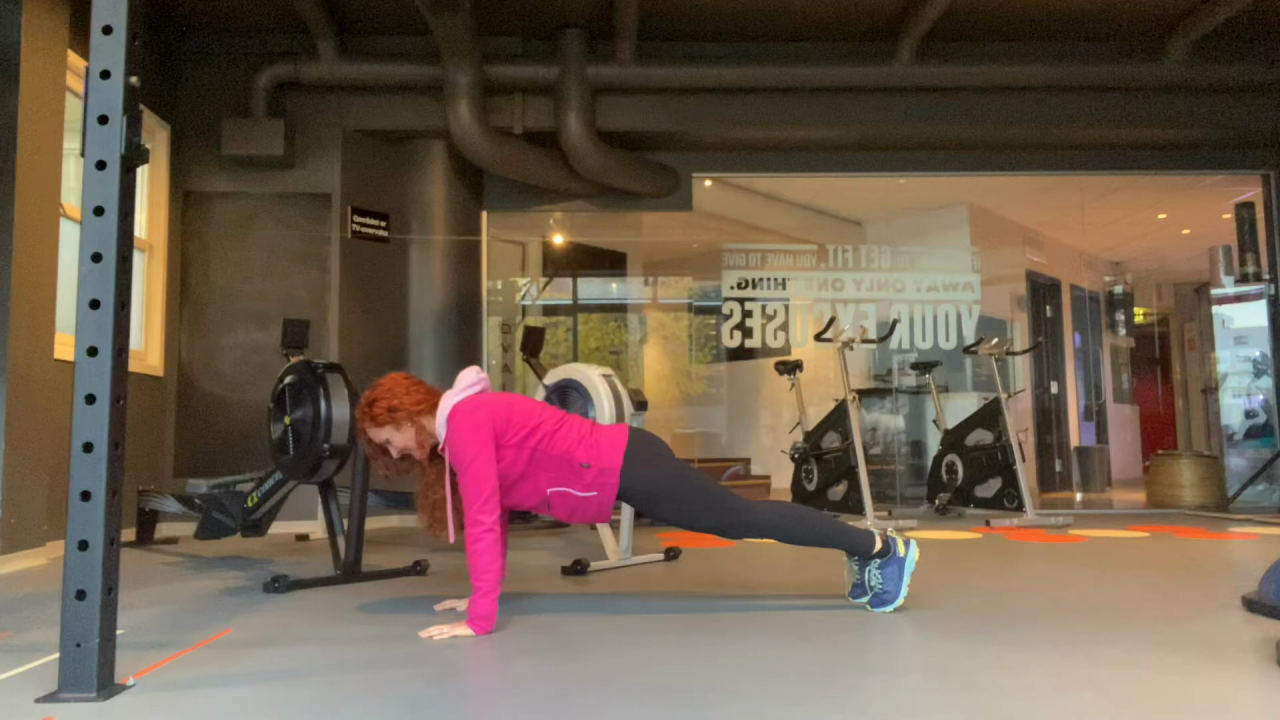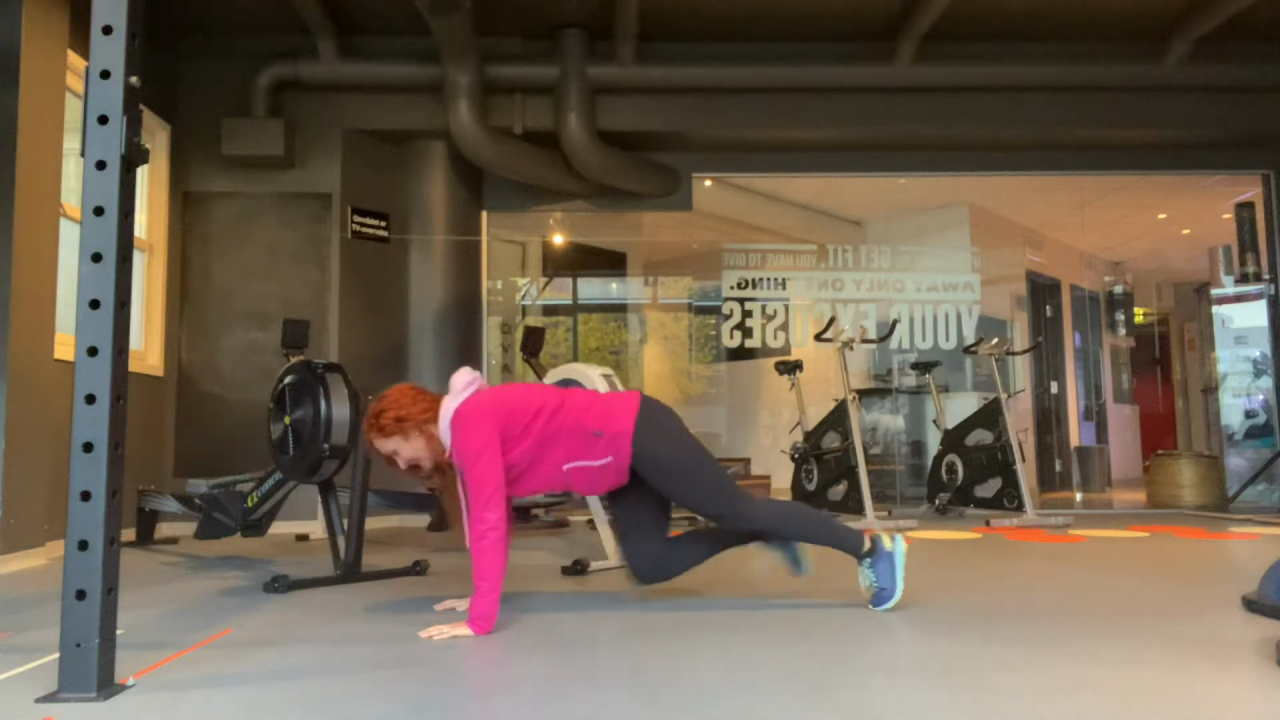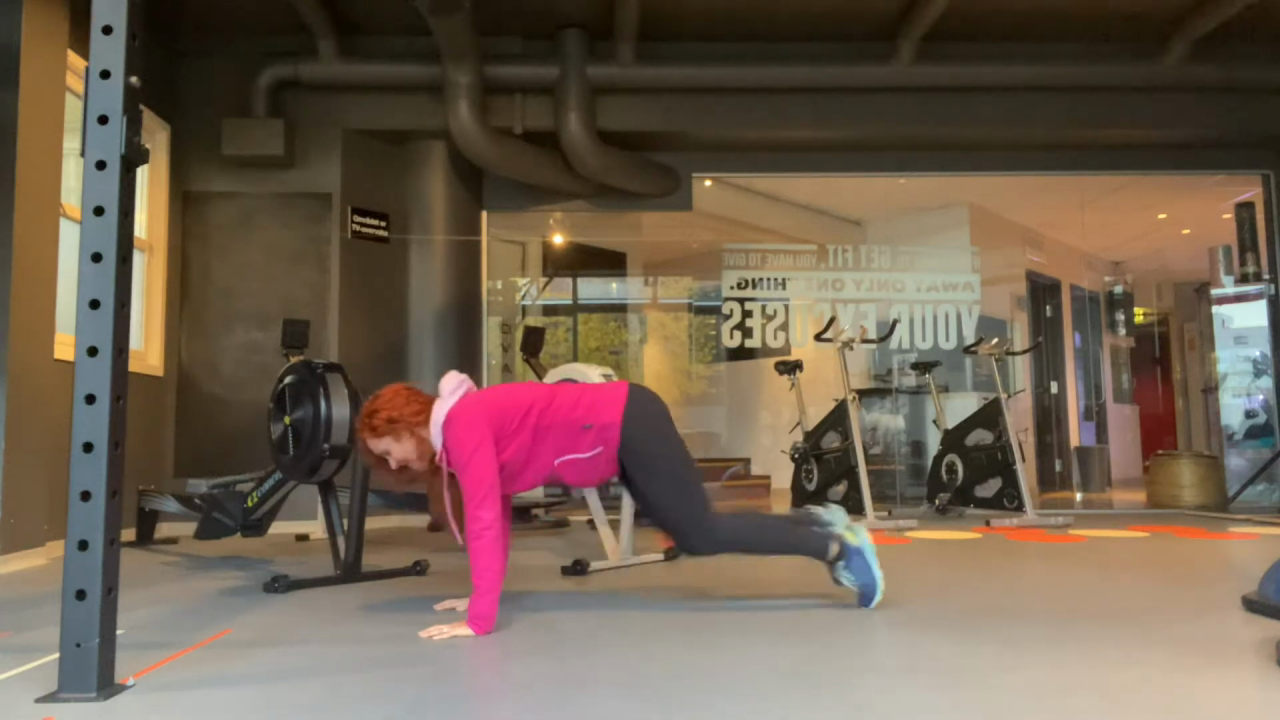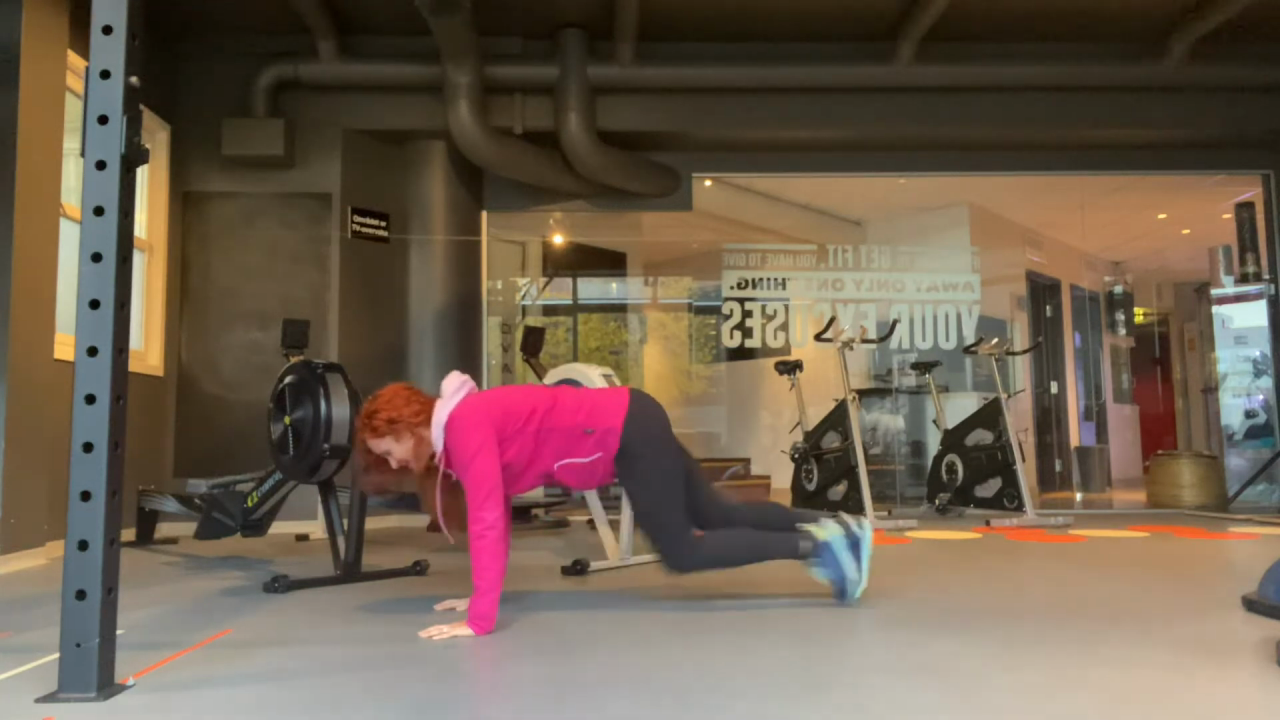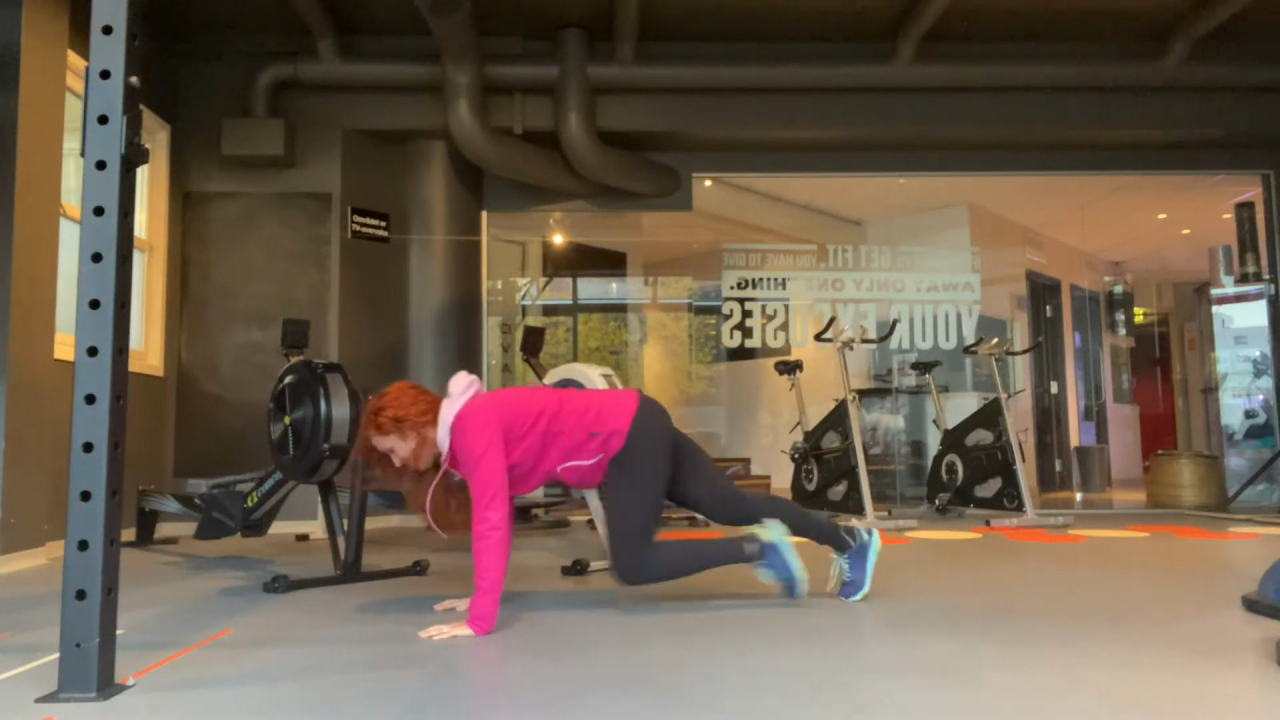
dt=1s
person 1, frame 1
left shoulder: (465, 423)
right shoulder: (472, 419)
left elbow: (484, 521)
right elbow: (491, 514)
left wrist: (479, 617)
right wrist: (482, 592)
left hip: (627, 468)
right hip: (618, 465)
left knee: (746, 518)
right knee: (740, 519)
left ankle: (885, 547)
right ankle: (858, 547)
person 1, frame 2
left shoulder: (469, 423)
right shoulder: (475, 424)
left elbow: (488, 520)
right elbow: (488, 513)
left wrist: (481, 616)
right wrist: (483, 592)
left hip: (640, 436)
right hip: (626, 451)
left knee: (736, 510)
right knee: (650, 569)
left ankle: (877, 547)
right ankle: (768, 531)
person 1, frame 3
left shoulder: (462, 424)
right shoulder: (465, 424)
left elbow: (486, 520)
right elbow: (492, 513)
left wrist: (479, 618)
right wrist: (480, 593)
left hip: (628, 420)
right hip: (626, 425)
left knee: (696, 525)
right knee: (691, 535)
left ankle: (839, 546)
right ankle: (819, 523)
person 1, frame 4
left shoulder: (467, 425)
right shoulder: (459, 429)
left elbow: (489, 523)
right elbow: (493, 516)
left wrist: (480, 618)
right wrist: (480, 592)
left hip: (628, 423)
right hip: (623, 431)
left knee: (681, 552)
right knee: (714, 514)
left ankle: (815, 542)
right ankle: (838, 527)
person 1, frame 5
left shoulder: (472, 425)
right shoulder: (462, 431)
left elbow: (492, 523)
right elbow: (496, 515)
left wrist: (479, 616)
right wrist: (483, 590)
left hip: (634, 427)
right hip: (632, 432)
left knee: (631, 565)
right knee: (733, 506)
left ankle: (758, 547)
right ankle: (853, 542)
